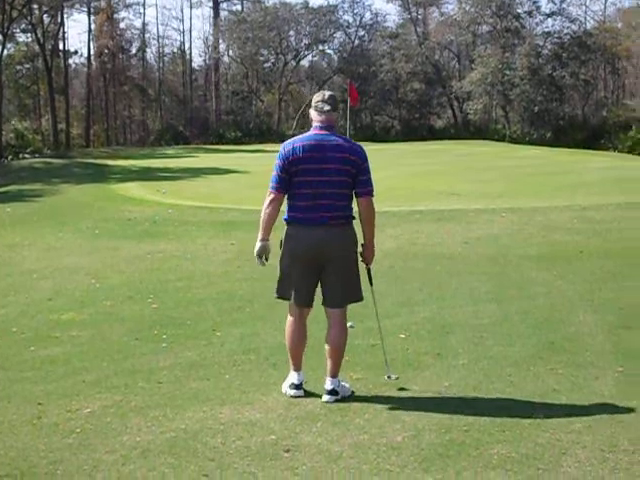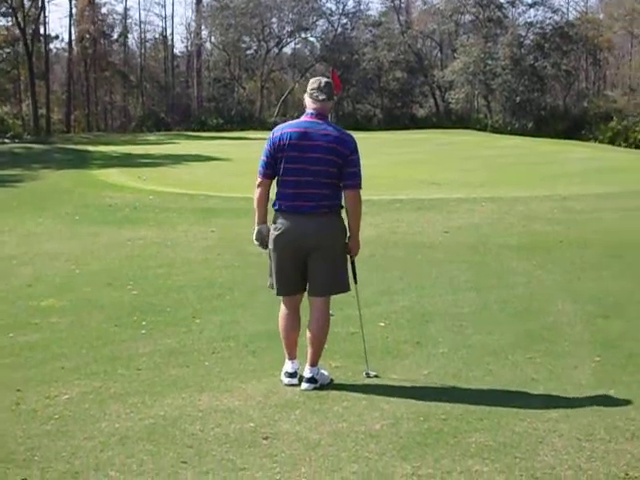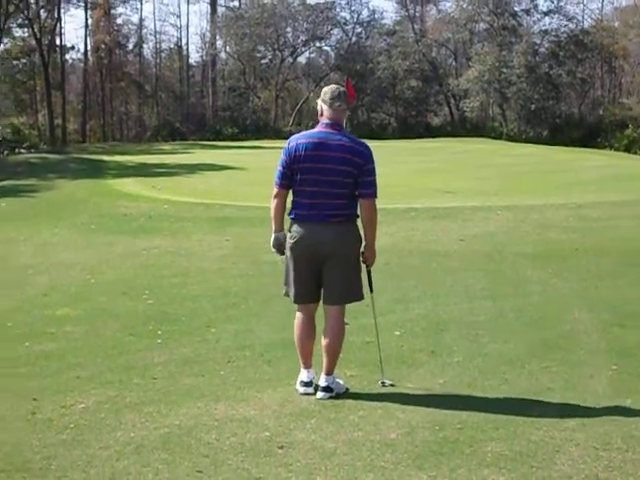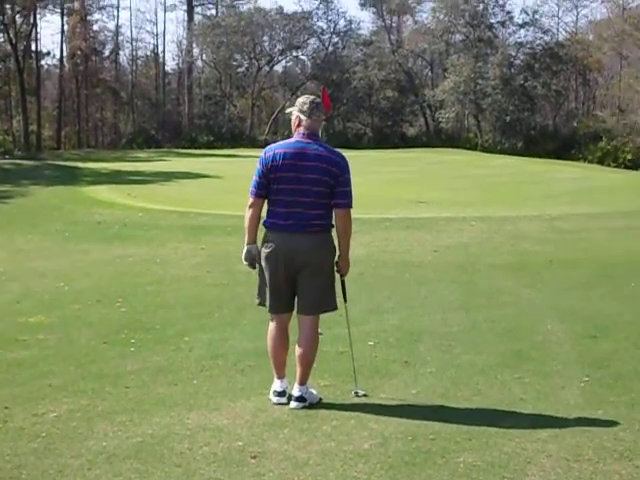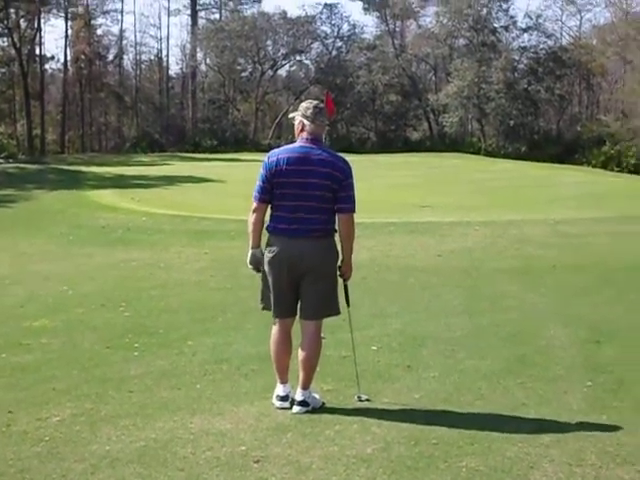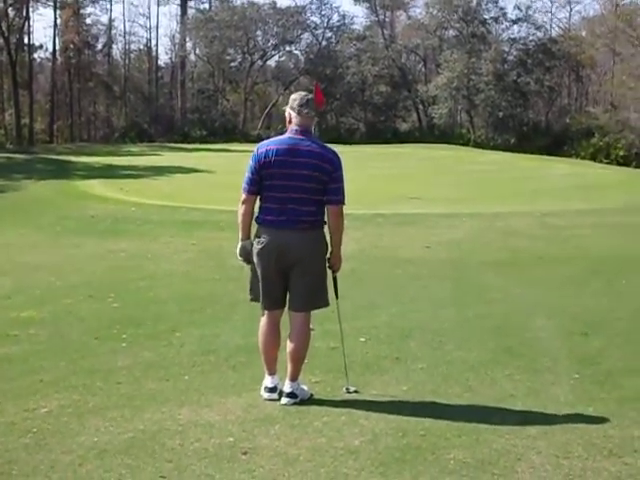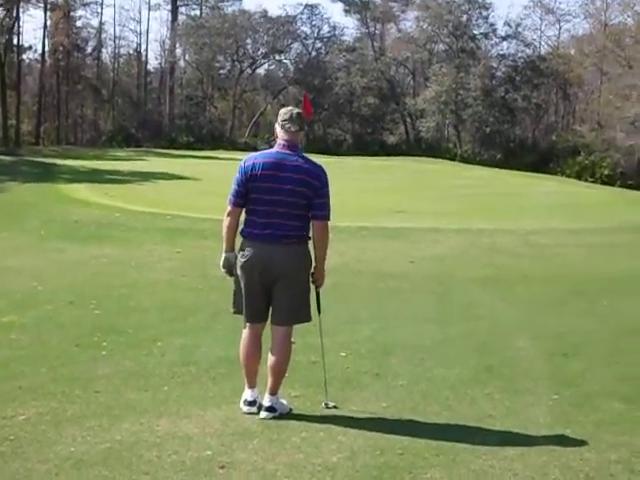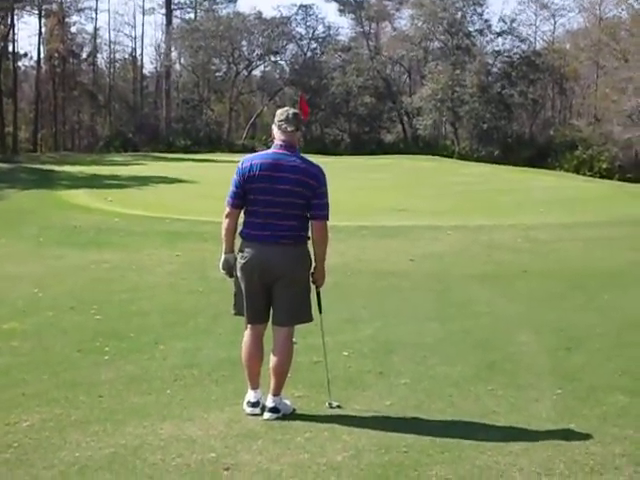
dt=0.4s
person 1, frame 1
left shoulder: (290, 147)
right shoulder: (355, 150)
left elbow: (273, 200)
right elbow: (365, 203)
left wrist: (263, 239)
right wrist: (369, 243)
left hip: (299, 237)
right hip: (339, 238)
left knee: (297, 311)
right knee: (336, 313)
left ankle: (295, 378)
right ankle: (333, 384)
person 1, frame 2
left shoulder: (280, 133)
right shoulder: (344, 140)
left elbow: (262, 184)
right elbow: (352, 195)
left wrist: (261, 223)
right wrist: (354, 236)
left hip: (286, 225)
right hip: (326, 228)
left knee: (290, 301)
right knee: (319, 302)
left ankle: (290, 366)
right ankle: (312, 372)
person 1, frame 3
left shoulder: (295, 143)
right shoulder: (360, 150)
left elbow: (279, 194)
right elbow: (367, 204)
left wrist: (278, 231)
right wrist: (370, 244)
left hip: (302, 234)
right hip: (341, 236)
left knee: (304, 309)
right knee: (335, 311)
left ankle: (305, 376)
right ankle: (327, 380)
person 1, frame 4
left shoulder: (271, 153)
right shoulder: (336, 160)
left elbow: (254, 204)
right elbow: (342, 214)
left wrist: (250, 243)
right wrist: (344, 254)
left hip: (277, 243)
right hip: (316, 246)
left knee: (278, 318)
right knee: (309, 321)
left ankle: (279, 385)
right ankle: (301, 391)
person 1, frame 5
left shoulder: (275, 158)
right shoulder: (339, 165)
left elbow: (258, 210)
right elbow: (345, 219)
left wrist: (254, 248)
right wrist: (347, 258)
left hip: (280, 248)
right hip: (319, 251)
left knee: (281, 323)
right knee: (312, 325)
left ankle: (282, 390)
right ankle: (303, 395)
person 1, frame 6
left shoulder: (264, 150)
right shoulder: (328, 157)
left elbow: (246, 201)
right elbow: (334, 211)
left wrist: (244, 239)
right wrist: (336, 250)
left hip: (269, 239)
right hip: (308, 242)
left knee: (270, 314)
right knee: (300, 317)
left ankle: (270, 381)
right ankle: (292, 386)
person 1, frame 7
left shoulder: (251, 163)
right shoulder: (316, 173)
left elbow: (232, 213)
right elbow: (320, 227)
left wrist: (228, 251)
right wrist: (319, 265)
left hip: (253, 253)
right hip: (292, 257)
left knee: (252, 327)
right knee: (281, 331)
left ankle: (249, 395)
right ankle: (271, 400)
person 1, frame 8
left shoulder: (248, 164)
right shoulder: (313, 172)
left elbow: (230, 214)
right elbow: (319, 226)
left wrist: (227, 253)
right wrist: (320, 265)
left hip: (253, 253)
right hip: (291, 257)
left knee: (253, 328)
right knee: (283, 332)
left ankle: (253, 396)
right ankle: (274, 401)
